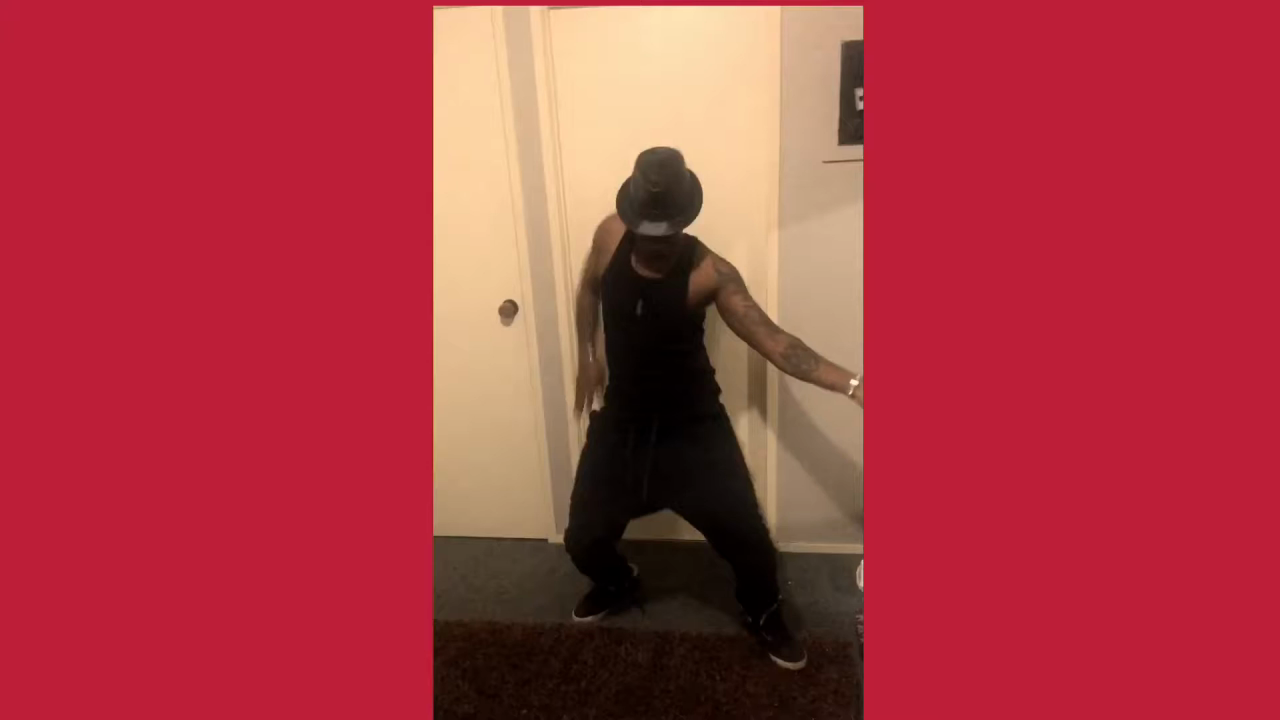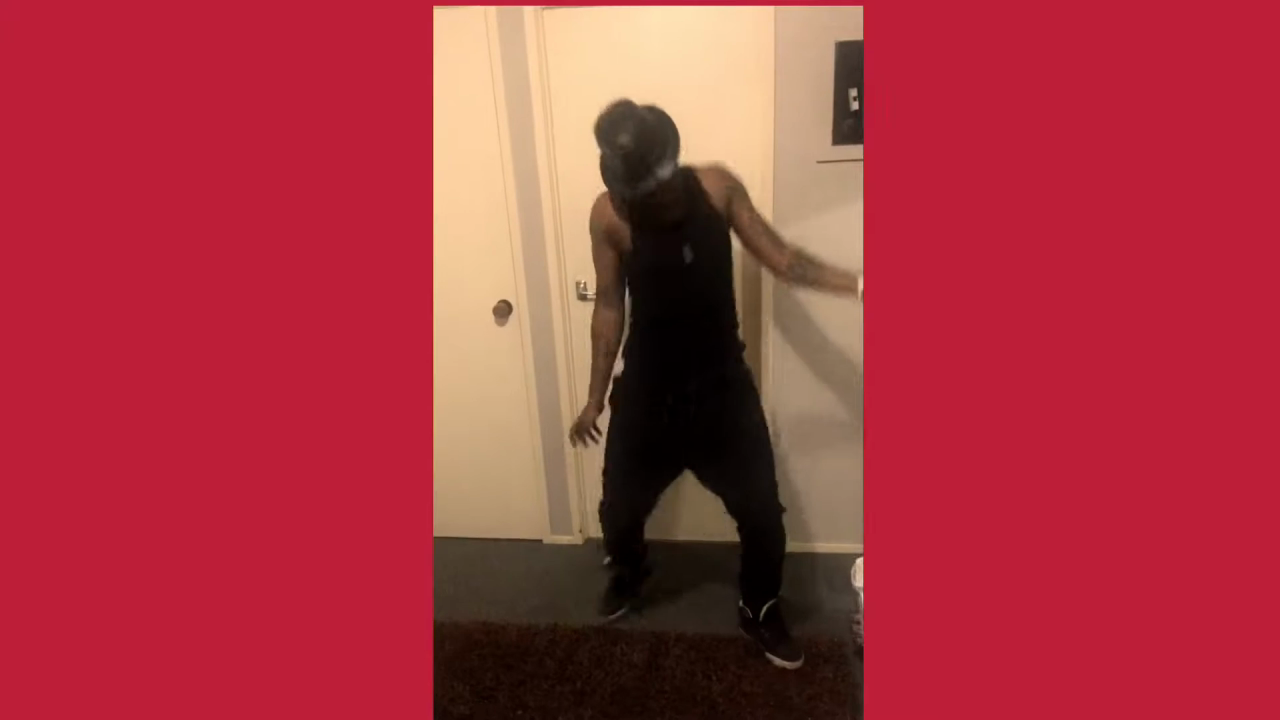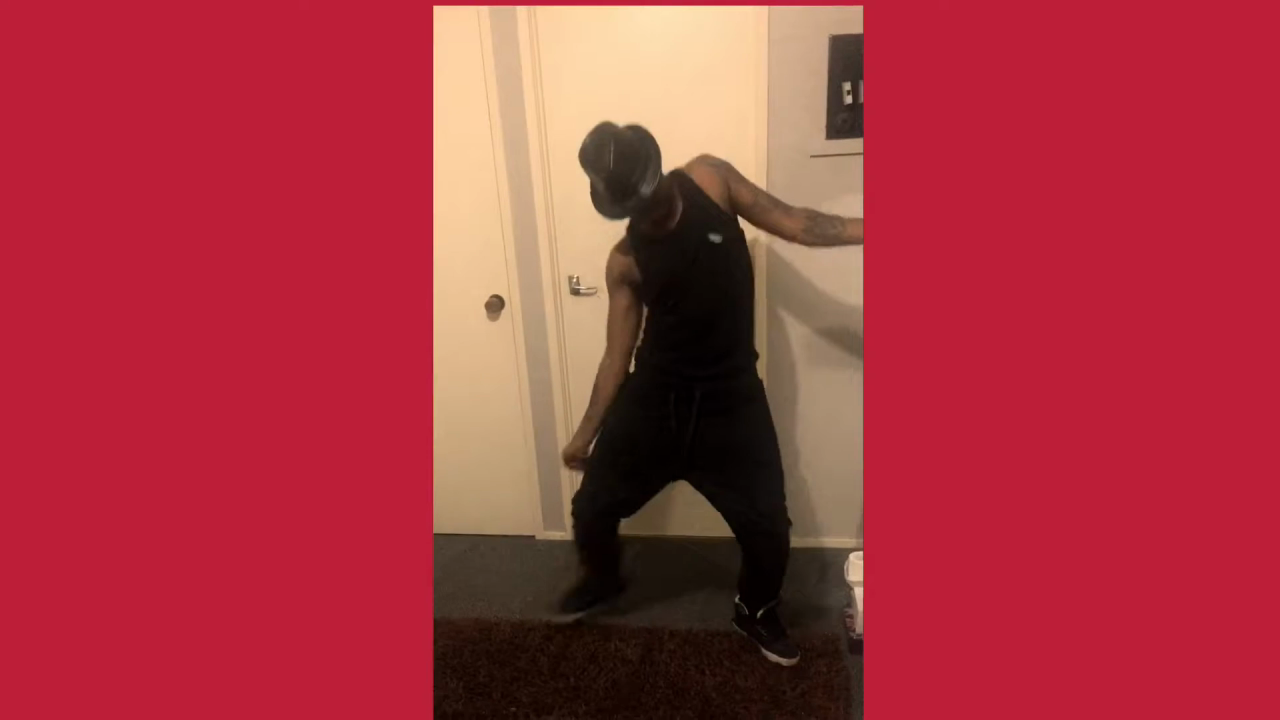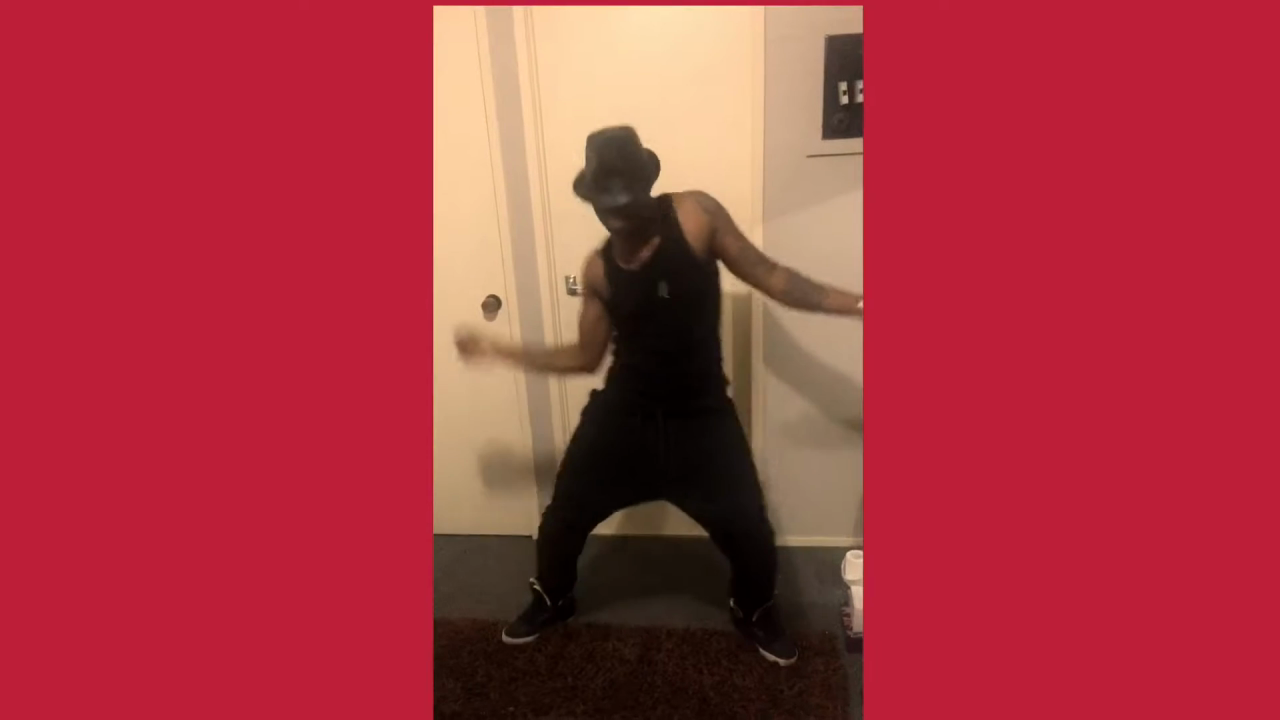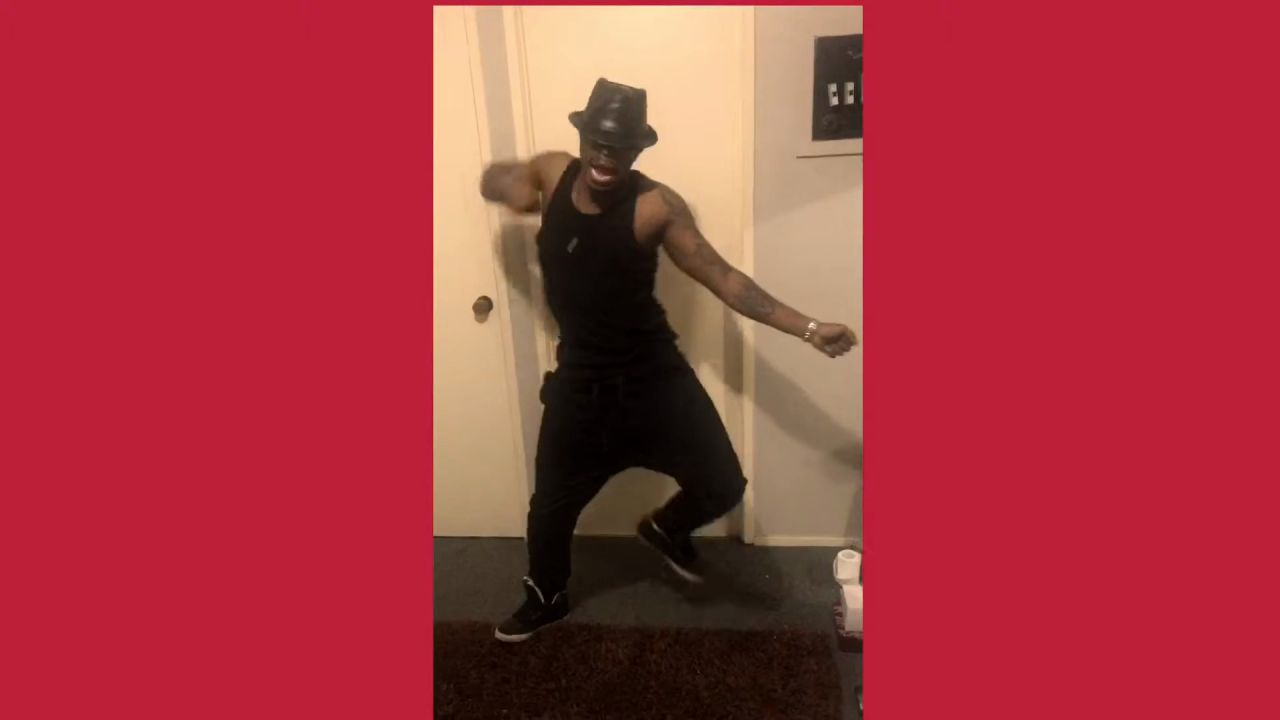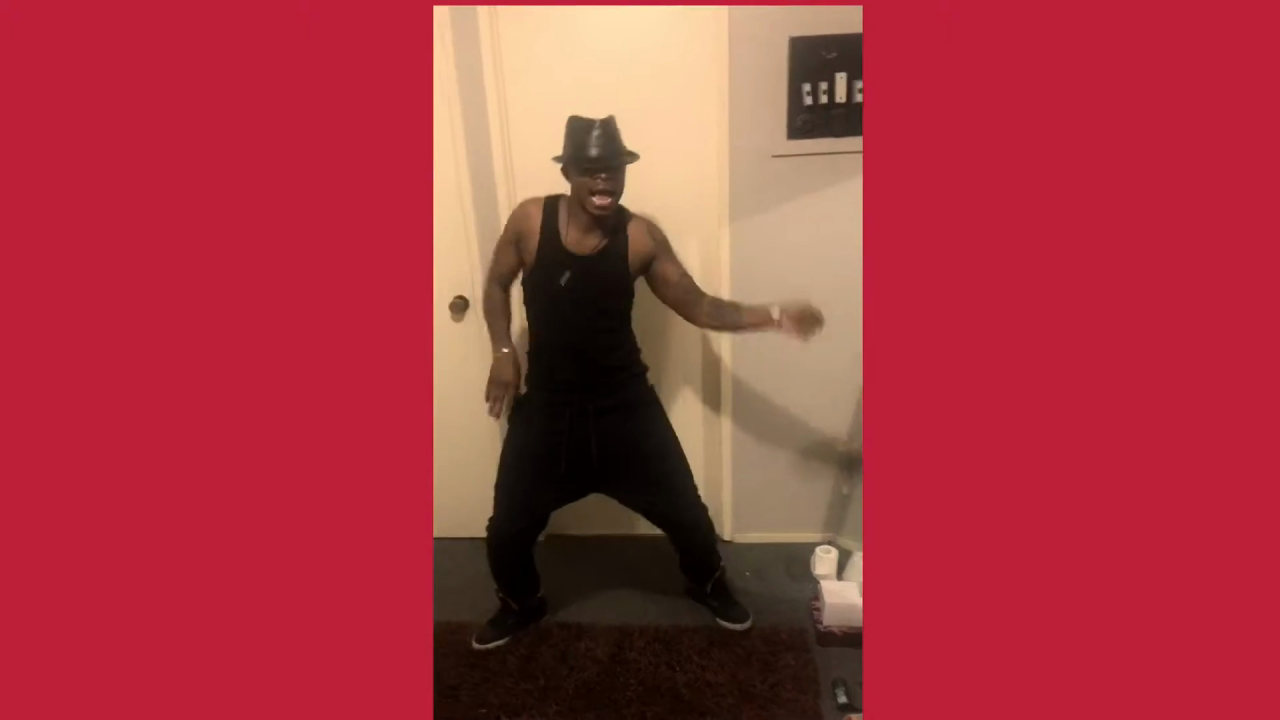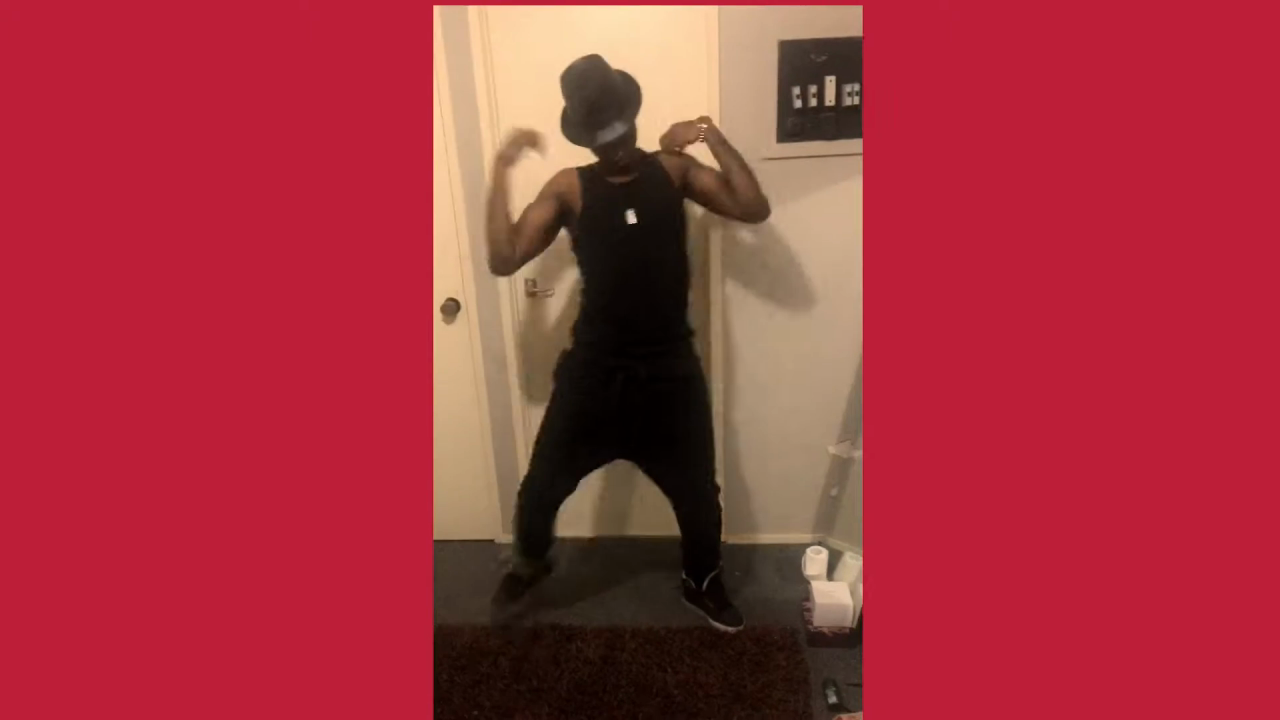
dt=0.3s
person 1, frame 1
left shoulder: (709, 272)
right shoulder: (610, 234)
left elbow: (774, 342)
left wrist: (853, 384)
right wrist: (587, 356)
left hip: (693, 428)
right hip: (620, 423)
left knee: (749, 540)
right knee: (584, 539)
left ankle: (764, 616)
right ankle: (617, 585)
person 1, frame 2
left shoulder: (716, 187)
right shoulder: (609, 214)
left elbow: (781, 257)
right elbow: (609, 307)
left wrist: (859, 284)
right wrist: (595, 396)
left hip: (722, 388)
right hip: (646, 390)
left knee: (761, 513)
right knee: (620, 508)
left ankle: (760, 611)
right ankle: (629, 569)
person 1, frame 3
left shoulder: (707, 177)
right shoulder: (625, 261)
left elbow: (789, 222)
right elbow: (618, 355)
left wrist: (871, 233)
right wrist: (584, 438)
left hip: (732, 400)
right hip: (654, 399)
left knee: (766, 527)
right knee: (592, 507)
left ankle: (756, 612)
right ankle: (602, 578)
person 1, frame 4
left shoulder: (697, 215)
right shoulder: (599, 268)
left elbow: (768, 277)
right elbow: (585, 356)
left wrist: (858, 304)
right wrist: (499, 350)
left hip: (702, 417)
right hip: (623, 415)
left knee: (751, 536)
right knee: (563, 519)
left ankle: (754, 612)
right ankle: (552, 600)
person 1, frame 5
left shoulder: (657, 206)
right shoulder: (552, 172)
left elbow: (723, 279)
right elbow: (493, 180)
left wrist: (809, 328)
right wrist: (512, 192)
left hip: (654, 378)
right hip: (578, 385)
left knee: (724, 485)
right knee: (550, 507)
left ankle: (666, 529)
right ankle: (546, 597)
person 1, frame 6
left shoulder: (640, 237)
right shoulder: (530, 217)
left elbow: (699, 307)
right elbow: (496, 283)
left wrist: (776, 316)
right wrist: (503, 352)
left hip: (624, 407)
right hip: (546, 410)
left knee: (688, 518)
right knee: (508, 530)
left ankle: (708, 584)
right ankle: (520, 603)
person 1, frame 7
left shoulder: (672, 167)
right shoulder: (569, 187)
left elbow: (755, 210)
right elbow: (502, 260)
left wrist: (714, 138)
right wrist: (501, 170)
left hip: (670, 371)
right hip: (592, 369)
left knee: (696, 493)
right knee: (540, 489)
left ankle: (703, 582)
right ankle: (530, 561)
